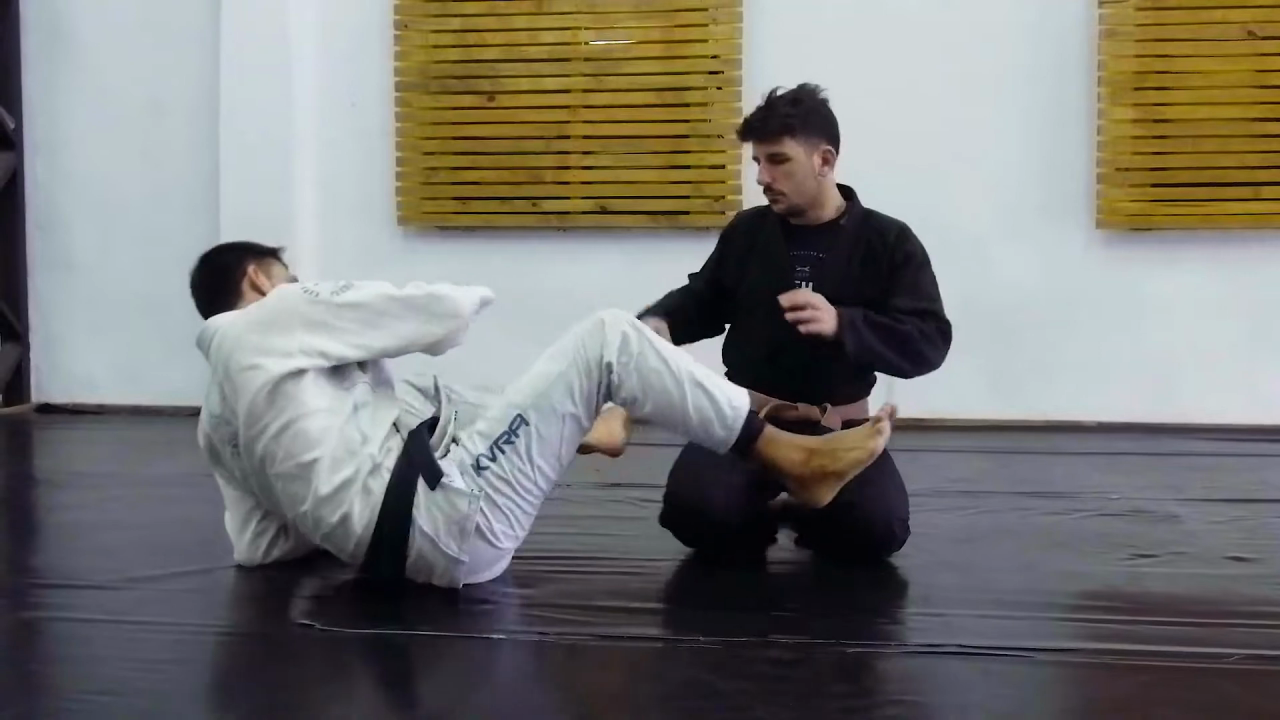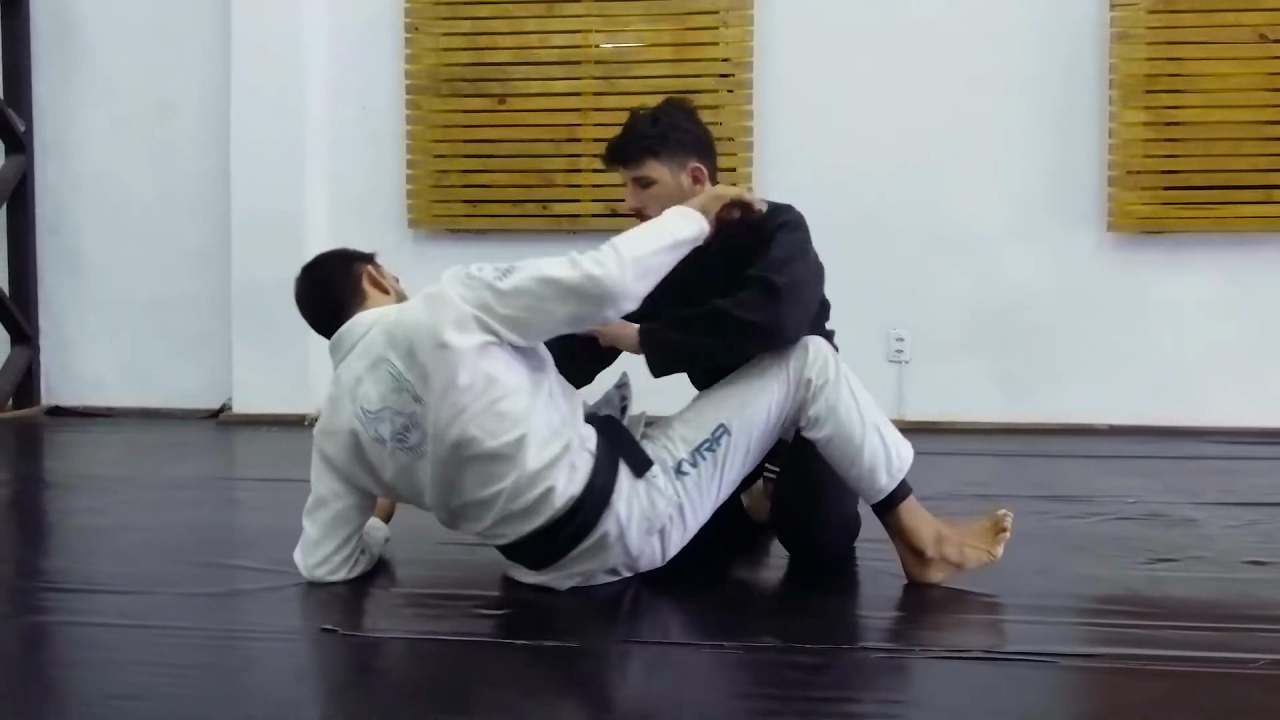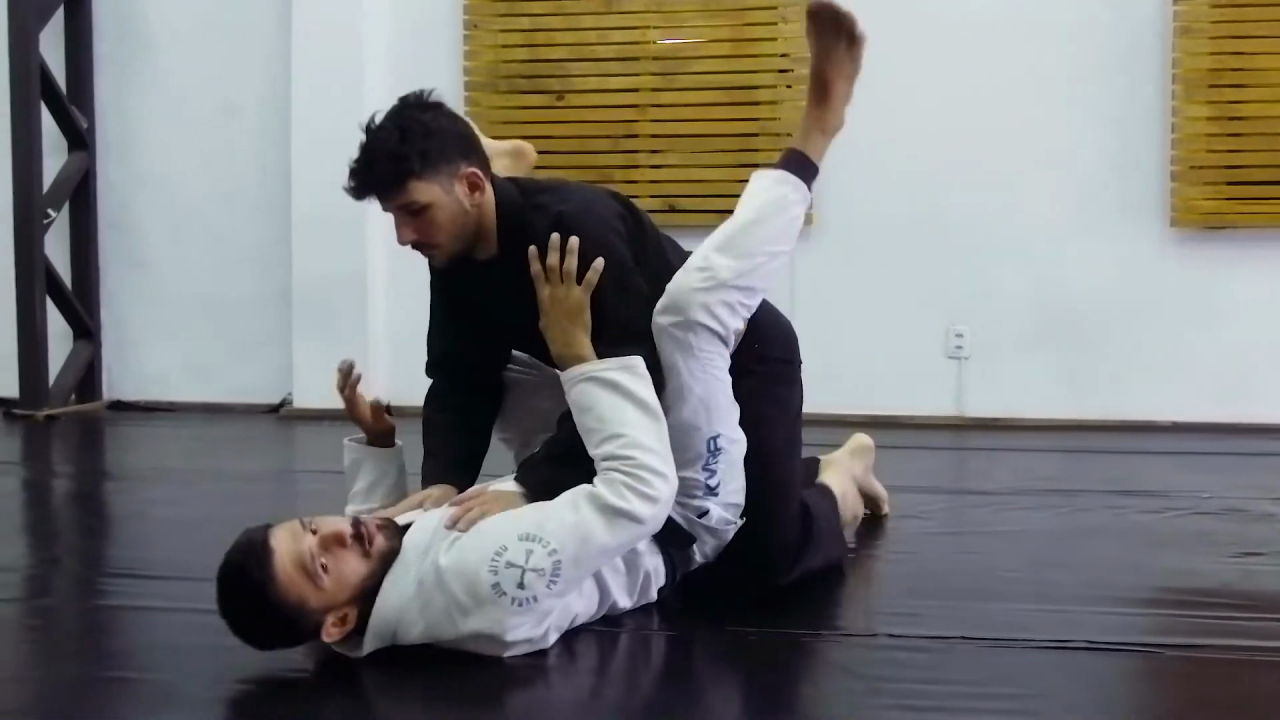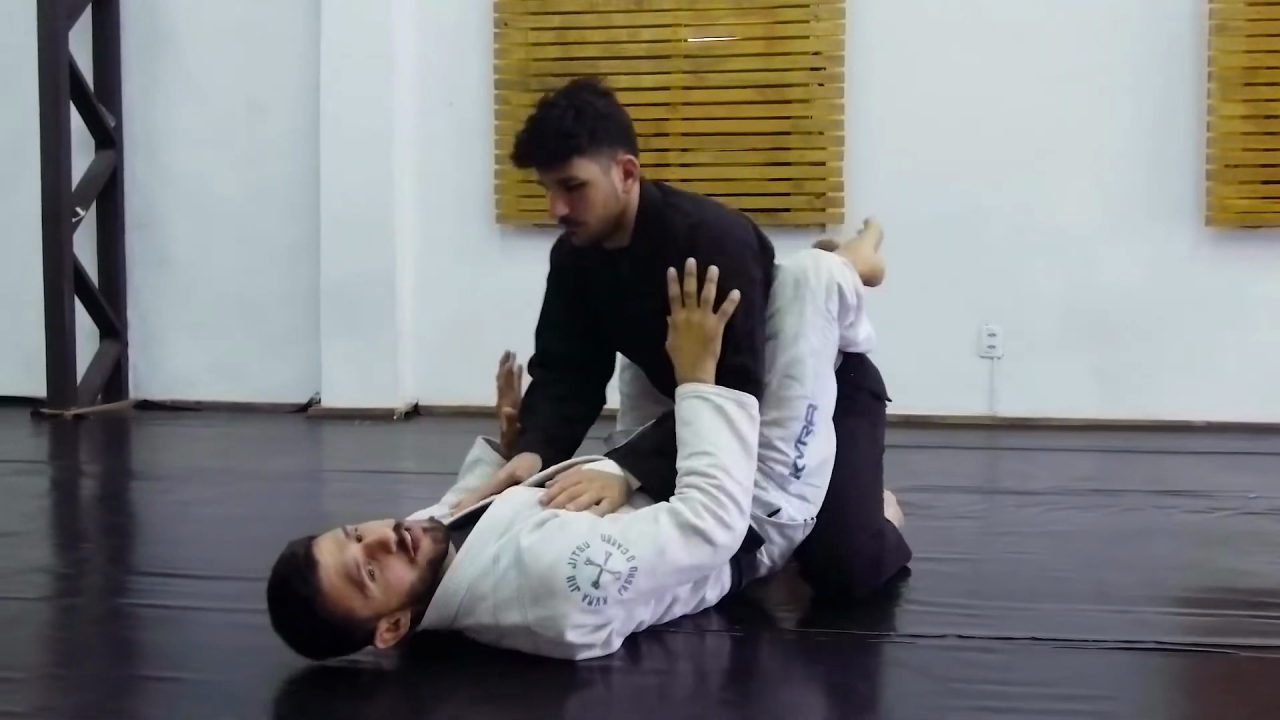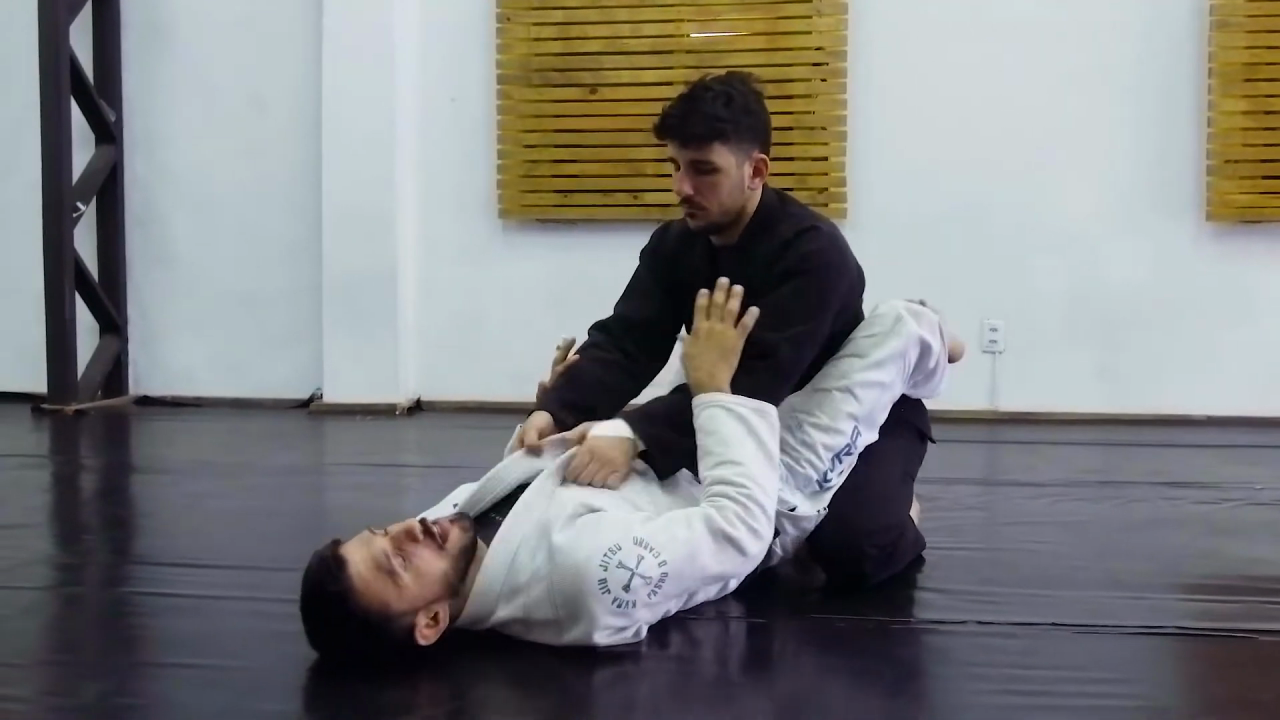
dt=1s
person 1, frame 1
left shoulder: (216, 422)
right shoulder: (277, 317)
left elbow: (258, 546)
right elbow: (439, 313)
right wrist: (473, 293)
left hip: (400, 549)
right hip: (454, 523)
left knee: (405, 396)
right knee: (609, 337)
left ankle: (575, 434)
right ankle: (795, 460)
person 1, frame 2
left shoulder: (336, 420)
right shoulder: (446, 304)
left elbow: (323, 564)
right elbow: (604, 283)
left wrist: (381, 511)
right wrist: (696, 213)
left hip: (549, 562)
right hip: (623, 517)
right knee: (806, 361)
left ankle: (743, 501)
right ankle: (921, 537)
person 1, frame 3
left shoulder: (378, 602)
right shoulder: (475, 582)
right elbow: (640, 493)
left wrist: (373, 441)
right wrist: (576, 349)
right hip: (677, 526)
right knee: (692, 306)
right ankle: (813, 136)
person 1, frame 4
left shoulder: (425, 543)
right shoulder: (546, 580)
right elbow: (712, 522)
left wrist: (503, 434)
right wrist: (696, 372)
left hip: (650, 487)
right hip: (752, 520)
right knee: (807, 274)
right ankle: (844, 273)
person 1, frame 5
left shoulder: (444, 531)
right shoulder: (578, 573)
right elbow: (740, 528)
right wrist: (713, 386)
left hip: (676, 470)
right hip: (768, 505)
right knee: (898, 326)
right ankle: (926, 355)
person 2, frame 1
left shoulder: (886, 242)
right shoulder: (746, 232)
left elbow: (930, 341)
right elbow: (702, 302)
left wrist: (839, 323)
right wrist: (658, 321)
left hip: (838, 429)
left knee: (877, 530)
right knee: (696, 514)
left ankle: (806, 508)
right ankle: (772, 507)
person 2, frame 2
left shoulder: (776, 233)
left elbow: (772, 321)
right elbow: (578, 342)
left wrist: (648, 338)
left knee: (821, 542)
left ankle: (772, 499)
right ankle: (754, 502)
person 2, frame 3
left shoulder: (576, 226)
right shoulder: (456, 263)
right elbow: (464, 384)
left wrist: (528, 489)
right wrist: (441, 486)
left hip: (739, 353)
right hip: (673, 368)
left knee: (767, 554)
left ankle: (840, 490)
person 2, frame 4
left shoulder: (713, 239)
right shoulder: (575, 253)
left elbow: (732, 389)
right elbow: (566, 373)
left wrist: (624, 471)
right wrist: (532, 453)
person 2, frame 5
left shoulder: (814, 252)
right shoulder: (674, 246)
left elbow: (759, 378)
right elbow: (625, 344)
left wrist: (633, 434)
right wrist: (555, 411)
left knee: (850, 547)
left ankle: (889, 507)
